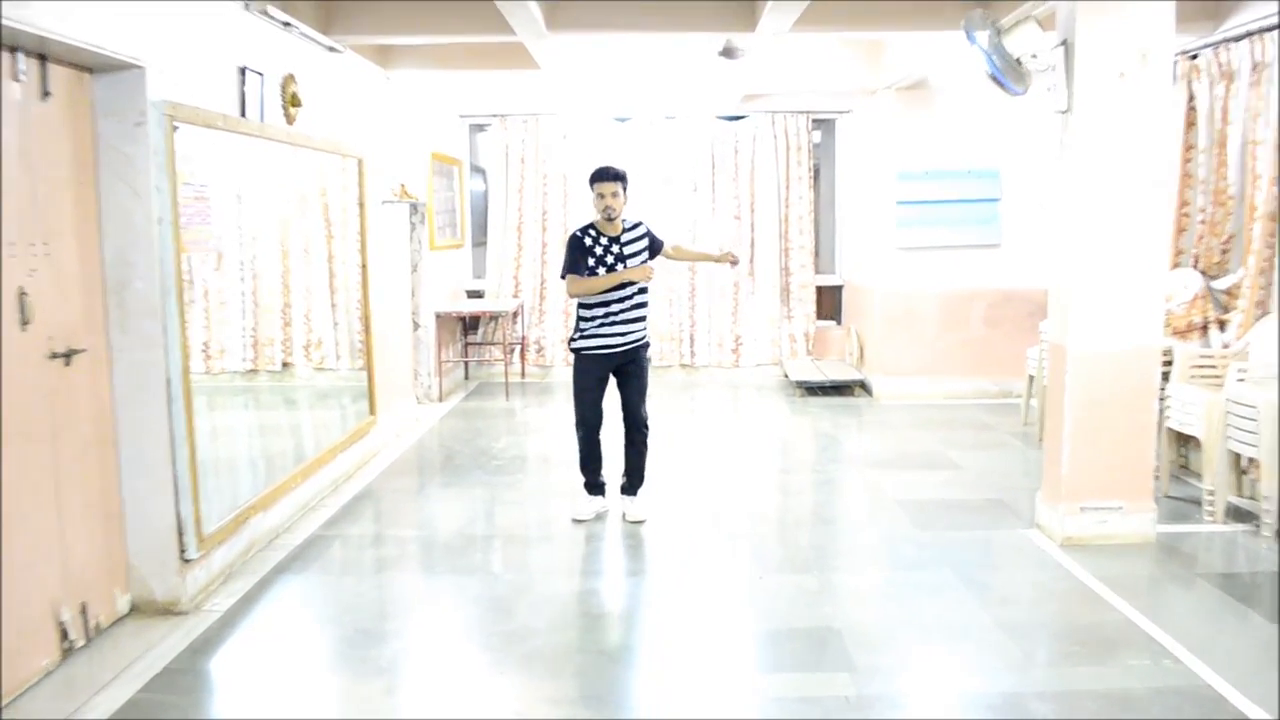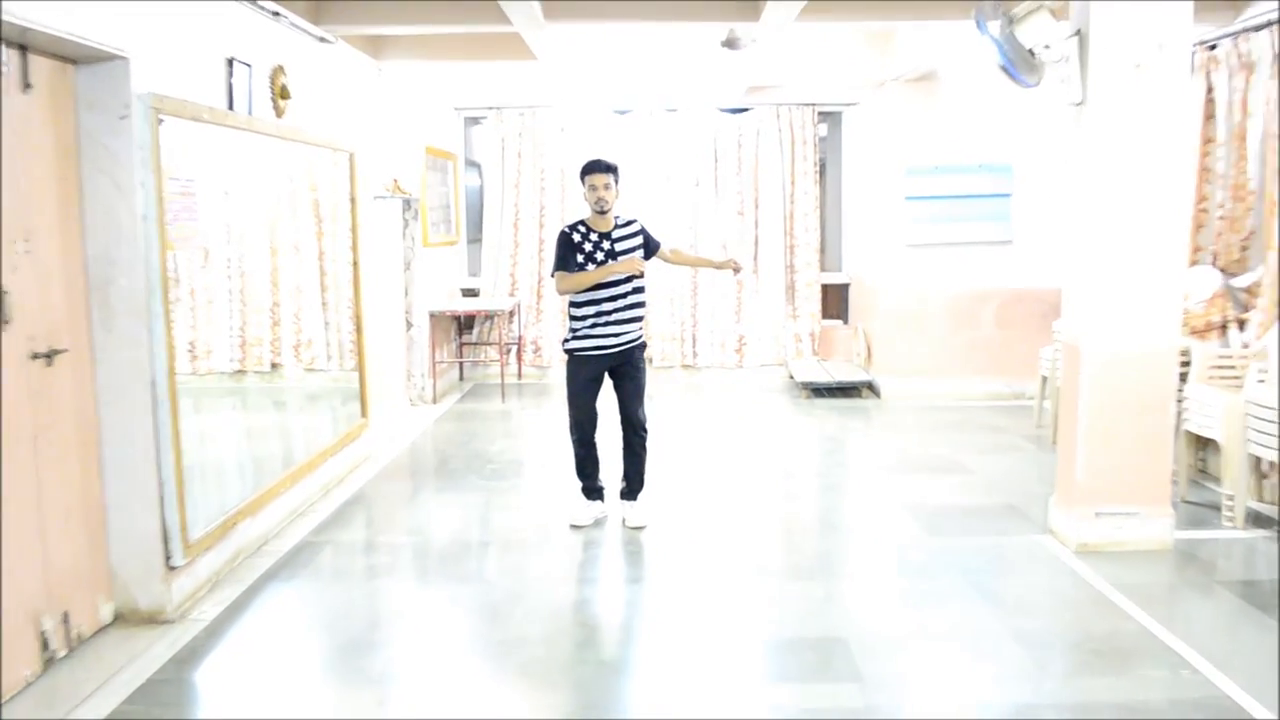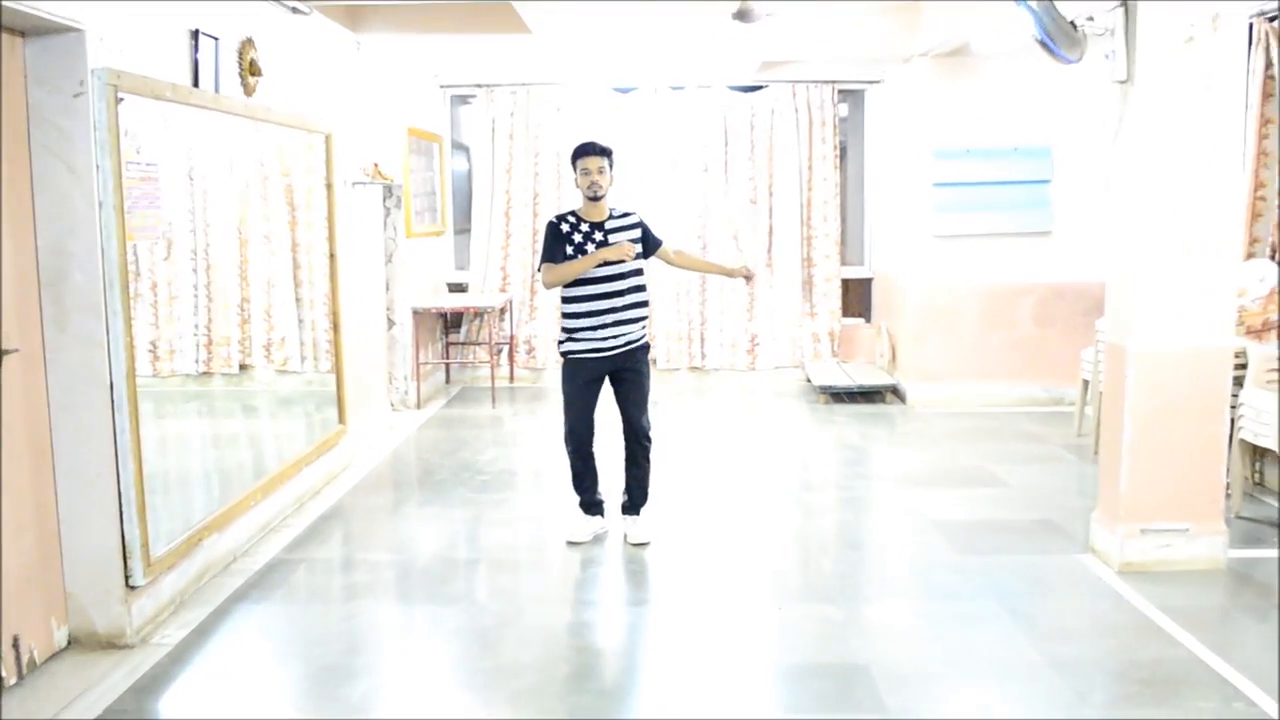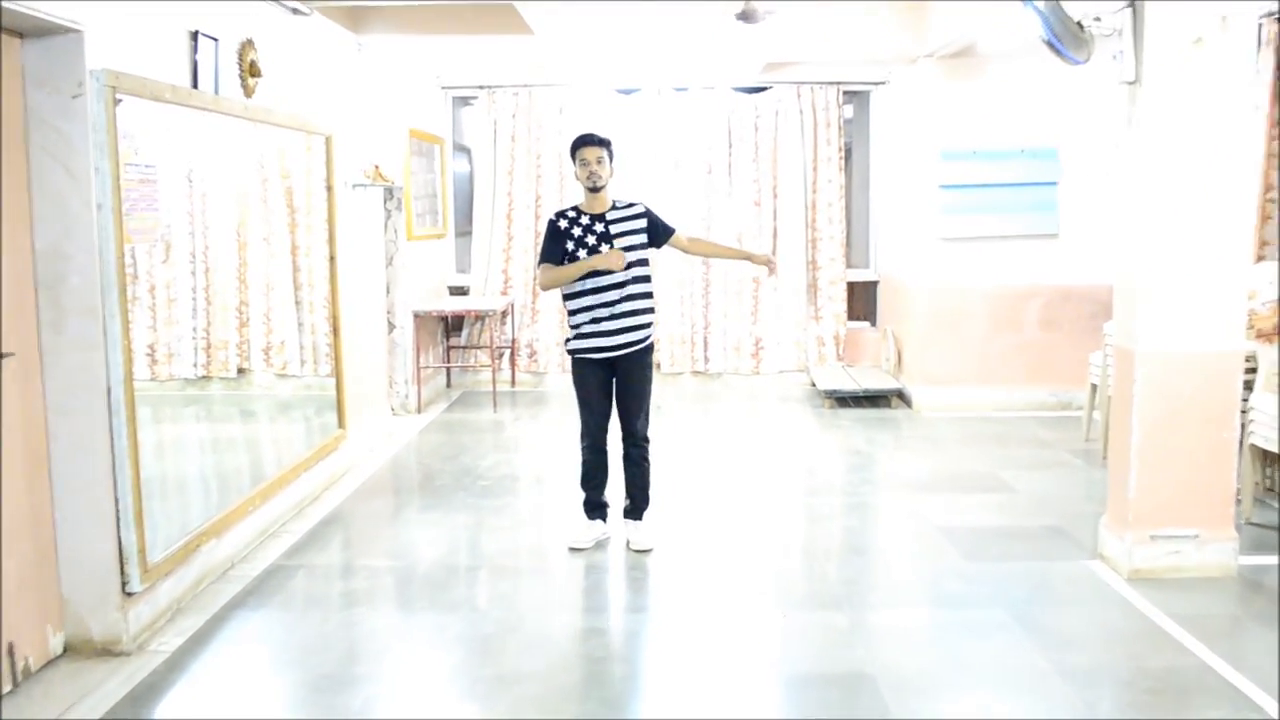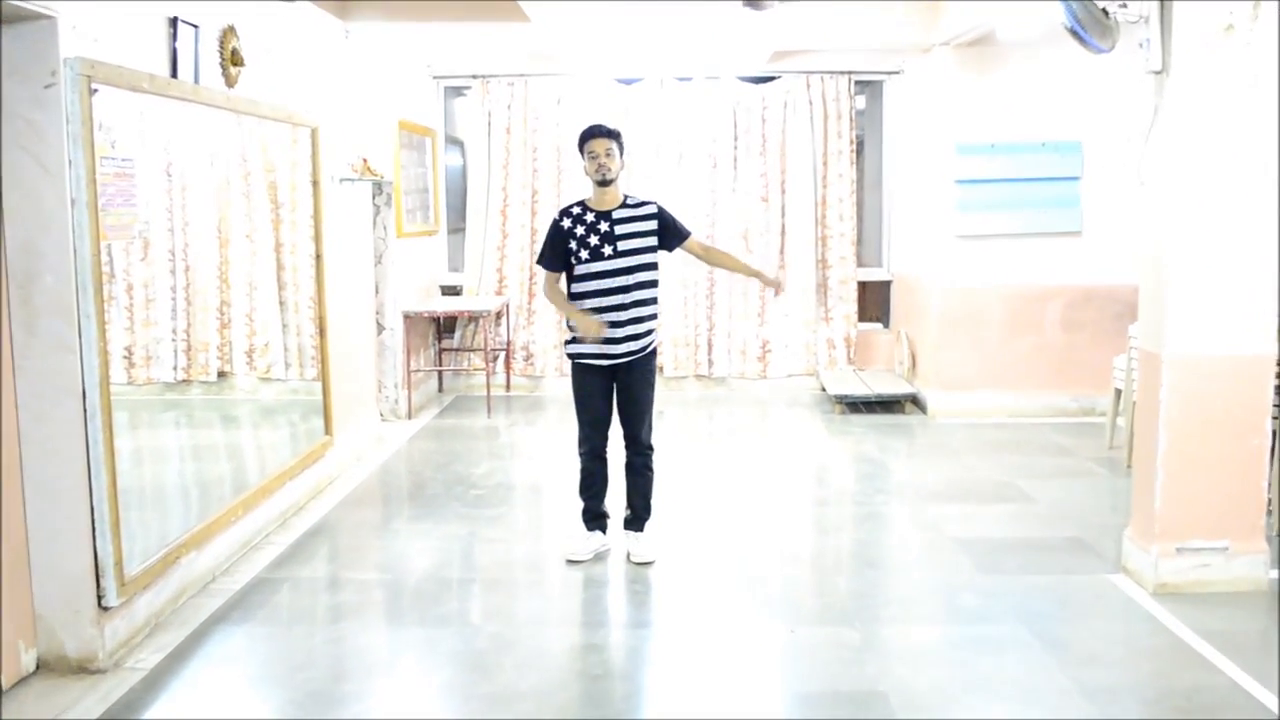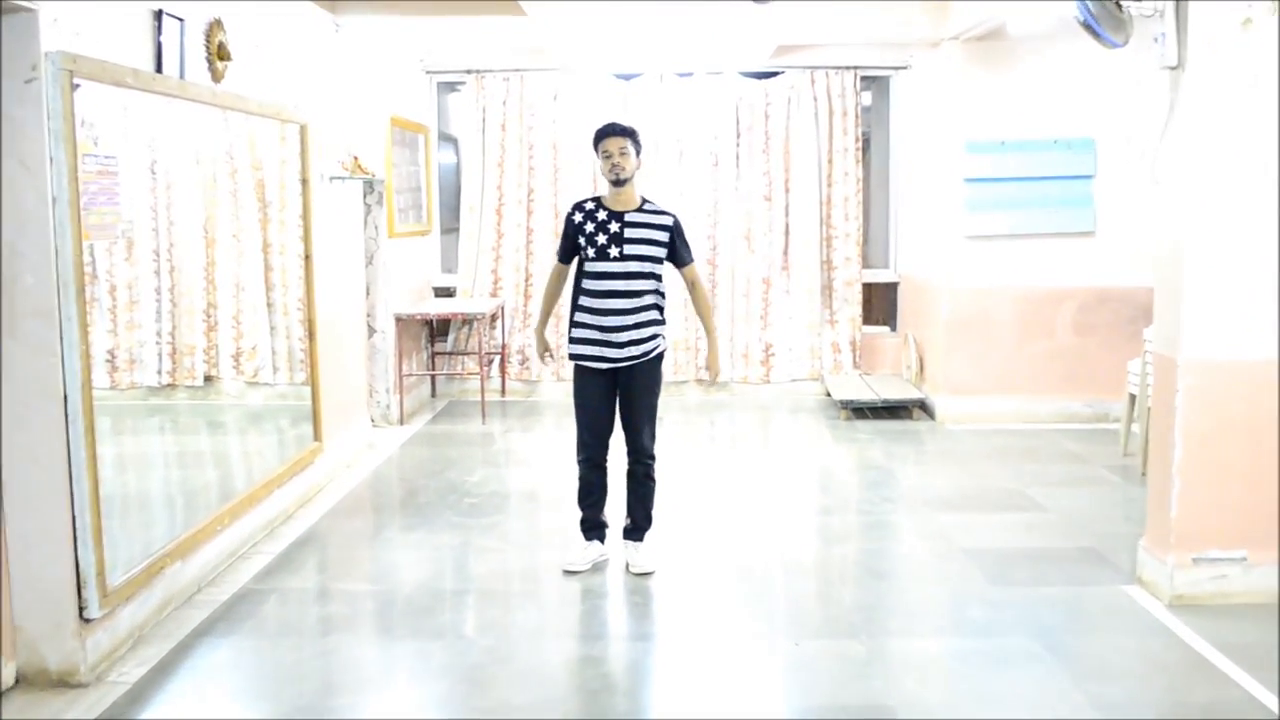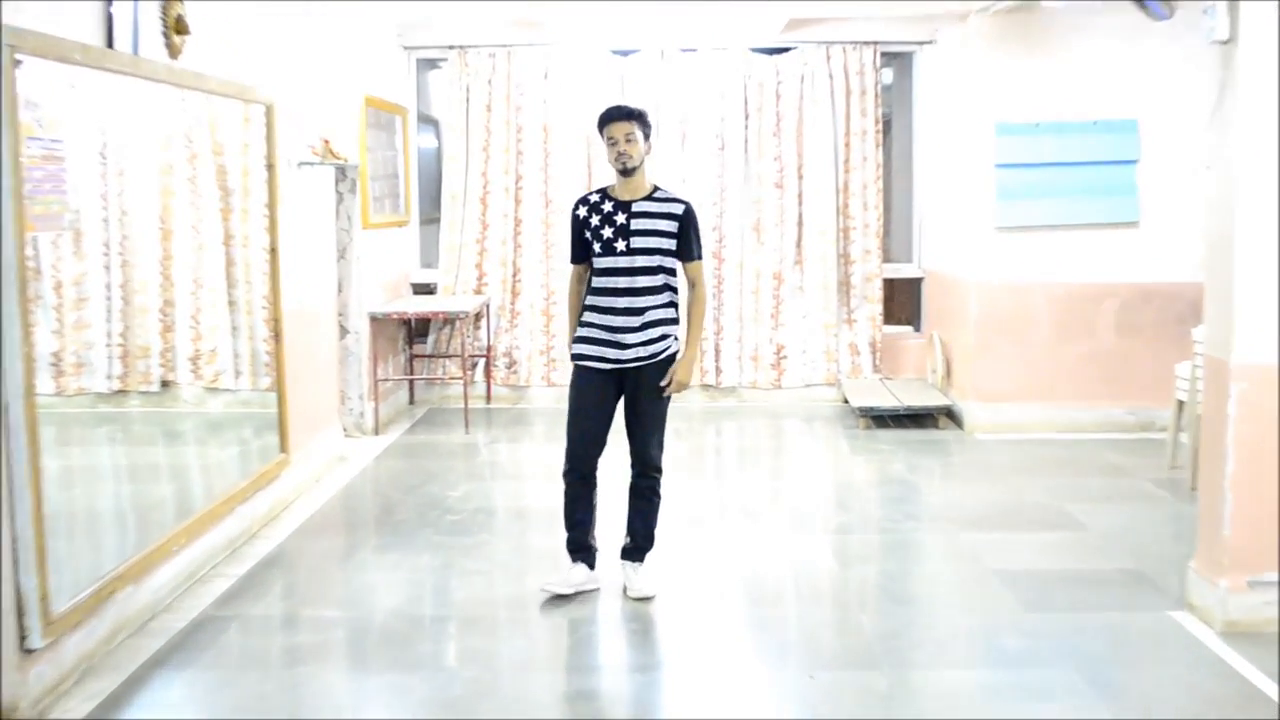
dt=0.4s
person 1, frame 1
left shoulder: (639, 231)
right shoulder: (580, 239)
left elbow: (670, 251)
right elbow: (573, 288)
left wrist: (715, 257)
right wrist: (626, 274)
left hip: (633, 347)
right hip: (591, 349)
left knee: (637, 421)
right knee: (587, 423)
left ankle: (631, 494)
right ankle: (594, 493)
person 1, frame 2
left shoulder: (634, 230)
right shoulder: (570, 236)
left elbow: (667, 253)
right elbow: (562, 285)
left wrist: (716, 264)
right wrist: (615, 267)
left hip: (629, 347)
right hip: (585, 350)
left knee: (635, 424)
right knee: (581, 427)
left ankle: (631, 499)
right ankle: (592, 498)
person 1, frame 3
left shoulder: (632, 224)
right shoulder: (559, 227)
left elbow: (672, 255)
right elbow: (549, 278)
left wrist: (728, 271)
right wrist: (602, 254)
left hip: (630, 349)
right hip: (581, 352)
left knee: (638, 432)
right knee: (577, 435)
left ankle: (633, 513)
right ankle: (591, 513)
person 1, frame 4
left shoulder: (637, 215)
right shoulder: (561, 223)
left elbow: (687, 244)
right elbow: (545, 280)
left wrist: (750, 256)
right wrist: (595, 261)
left hip: (634, 345)
right hip: (588, 349)
left knee: (636, 434)
right knee: (592, 436)
left ankle: (635, 518)
right ankle: (595, 518)
person 1, frame 5
left shoulder: (650, 213)
right shoulder: (567, 221)
left elbow: (702, 250)
right elbow: (550, 283)
left wrist: (758, 274)
right wrist: (574, 315)
left hip: (638, 350)
right hip: (588, 352)
left knee: (639, 443)
right knee: (591, 445)
left ankle: (636, 530)
right ankle: (594, 529)
person 1, frame 6
left shoulder: (663, 222)
right shoulder: (580, 215)
left elbow: (693, 281)
right elbow: (560, 272)
left wrist: (712, 342)
right wrist: (540, 330)
left hip: (643, 355)
right hip: (590, 353)
left knee: (641, 450)
right knee: (590, 451)
left ankle: (636, 539)
right ankle: (593, 538)
person 1, frame 7
left shoulder: (677, 211)
right shoulder: (586, 209)
left elbow: (696, 285)
left wrist: (689, 355)
right wrist: (573, 340)
left hip: (652, 356)
right hip: (596, 355)
left knee: (646, 463)
right knee: (579, 458)
left ankle: (634, 561)
